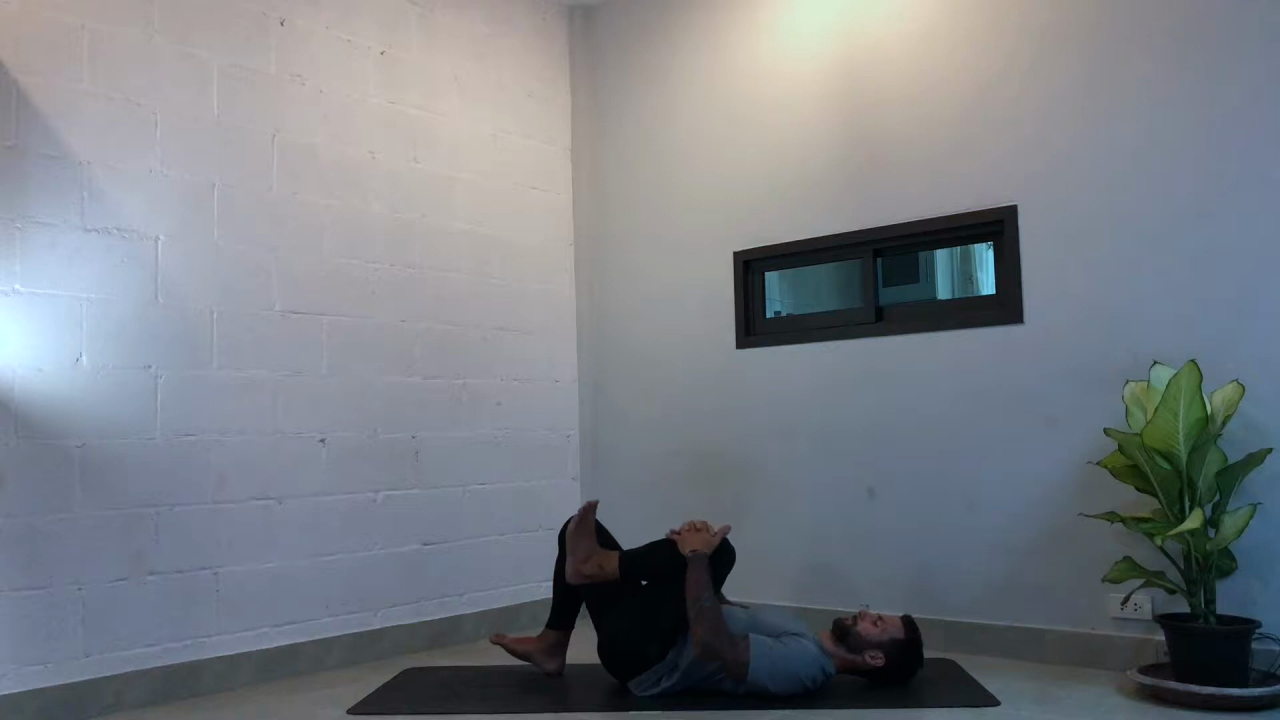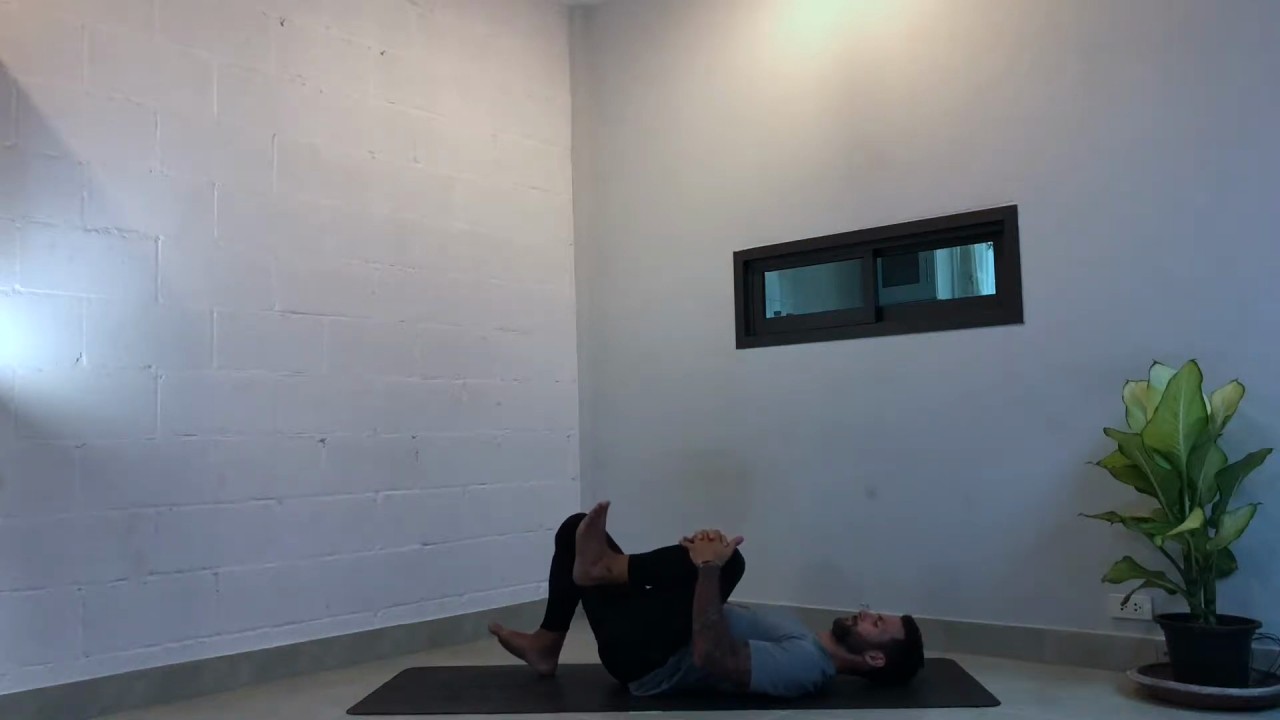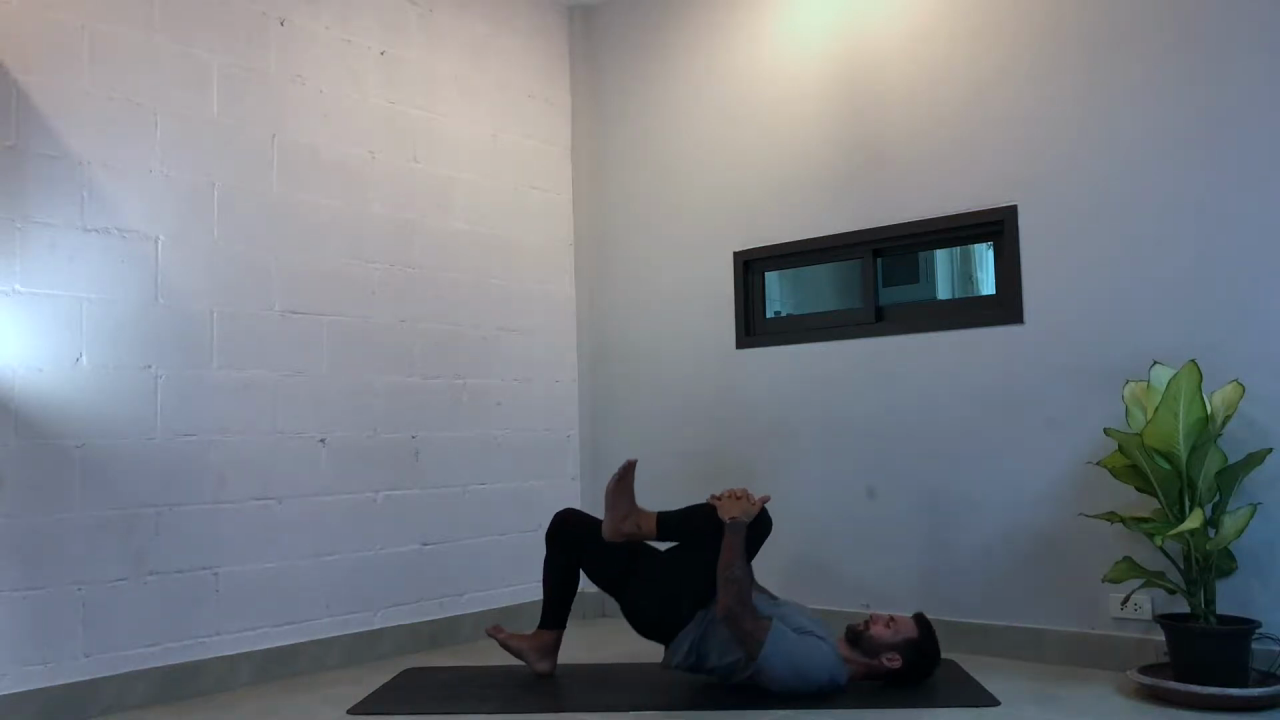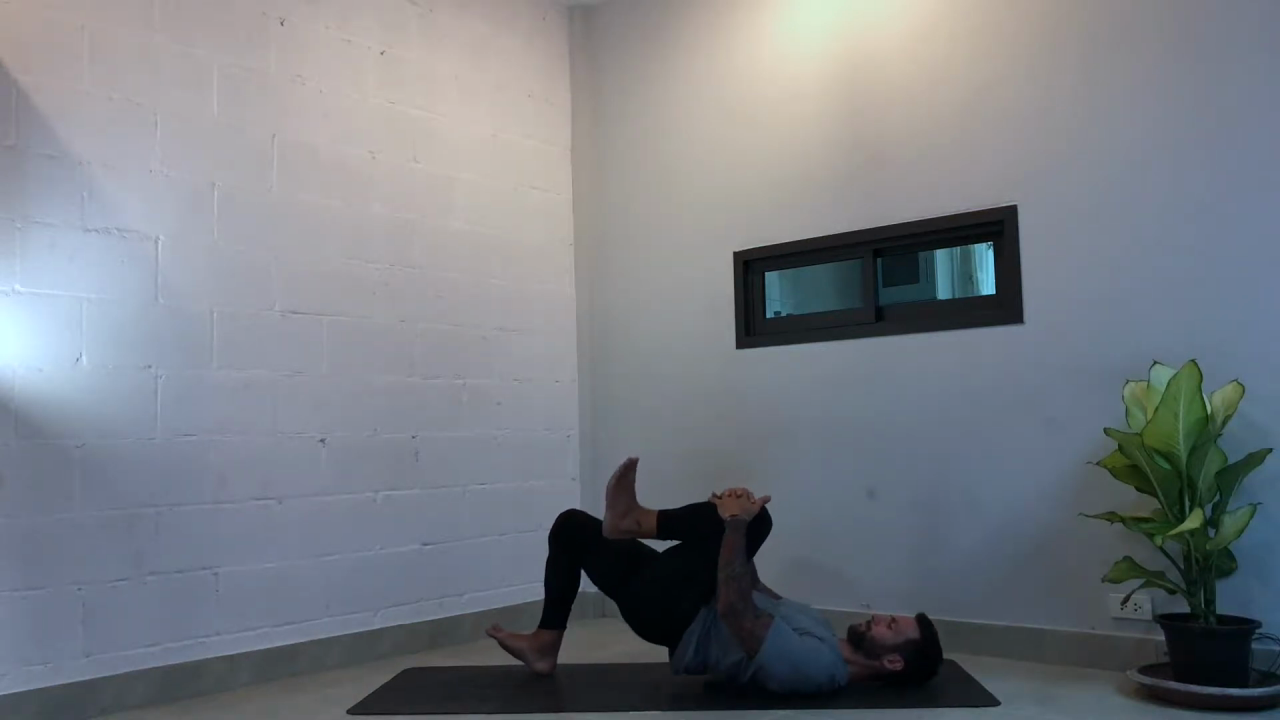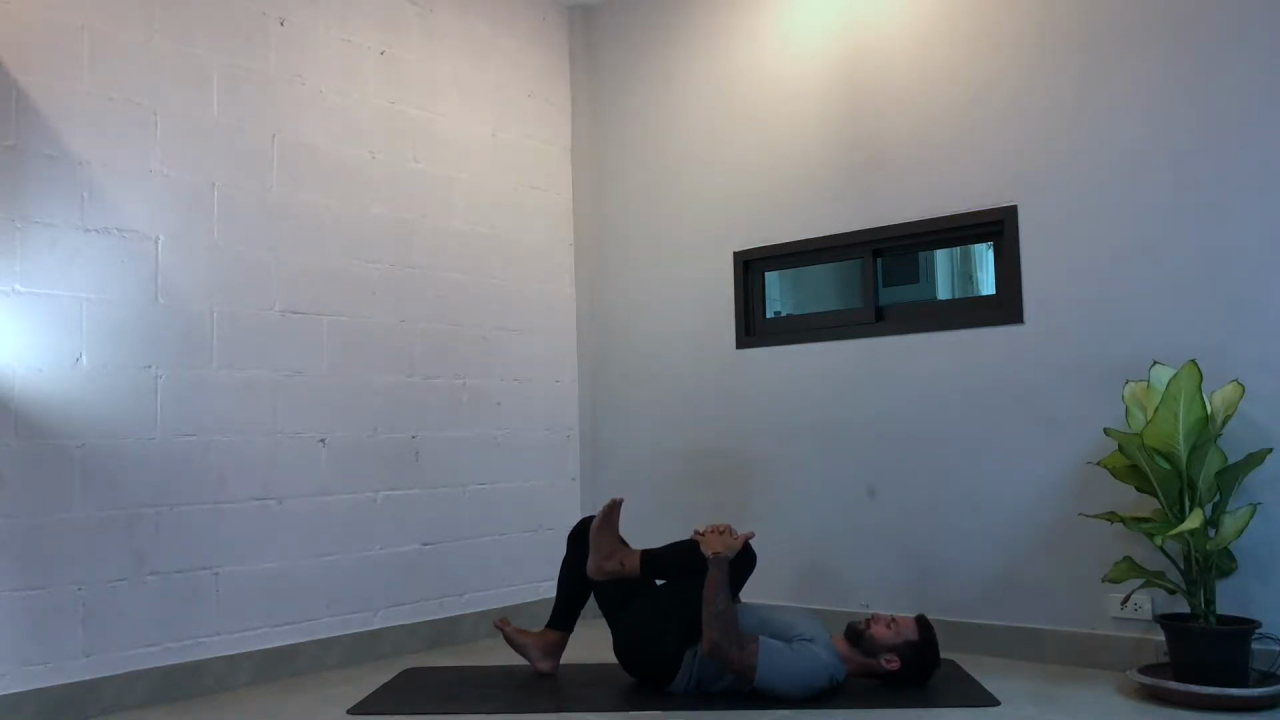
dt=1s
person 1, frame 1
left shoulder: (803, 663)
right shoulder: (800, 636)
left elbow: (710, 643)
right elbow: (721, 609)
left wrist: (697, 558)
right wrist: (695, 557)
left hip: (641, 659)
right hip: (649, 633)
left knee: (718, 552)
right knee: (579, 532)
left ankle: (594, 565)
right ankle: (551, 645)
person 1, frame 2
left shoulder: (806, 664)
right shoulder: (801, 640)
left elbow: (712, 654)
right elbow: (712, 620)
left wrist: (709, 568)
right wrist: (706, 562)
left hip: (640, 657)
right hip: (643, 631)
left knee: (726, 563)
right knee: (576, 528)
left ankle: (605, 568)
right ankle: (546, 645)
person 1, frame 3
left shoulder: (816, 666)
right shoulder: (819, 641)
left elbow: (732, 612)
right elbow: (750, 594)
left wrist: (735, 527)
right wrist: (734, 524)
left hip: (672, 615)
right hip: (682, 604)
left knee: (753, 520)
right knee: (566, 524)
left ankle: (632, 525)
right ankle: (546, 645)
person 1, frame 4
left shoulder: (817, 667)
right shoulder: (824, 639)
left elbow: (733, 608)
right elbow: (754, 591)
left wrist: (735, 526)
right wrist: (736, 525)
left hip: (669, 612)
right hip: (683, 602)
left knee: (752, 520)
right knee: (570, 526)
left ankle: (633, 521)
right ankle: (546, 645)
person 1, frame 5
left shoulder: (815, 667)
right shoulder: (817, 639)
left elbow: (720, 645)
left wrist: (718, 561)
right wrist: (719, 557)
left hip: (657, 651)
right hip: (665, 635)
left knee: (737, 557)
right knee: (586, 532)
left ankle: (618, 562)
right ankle: (550, 646)
